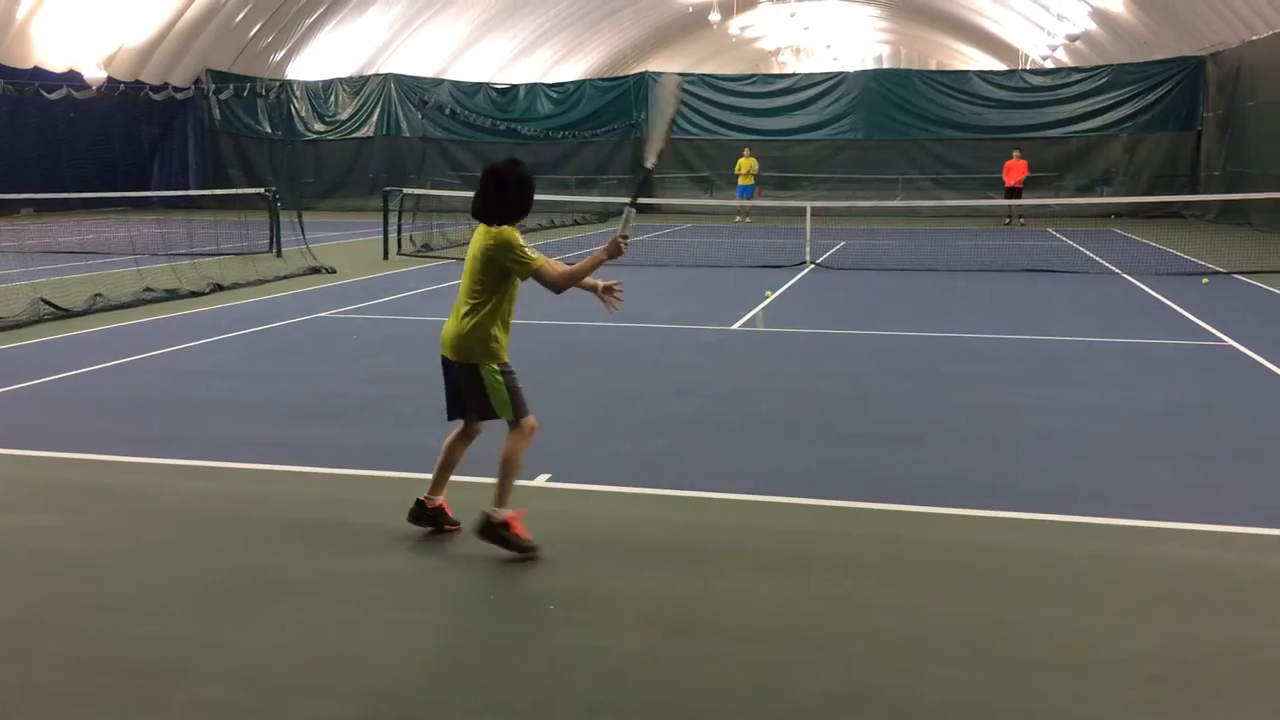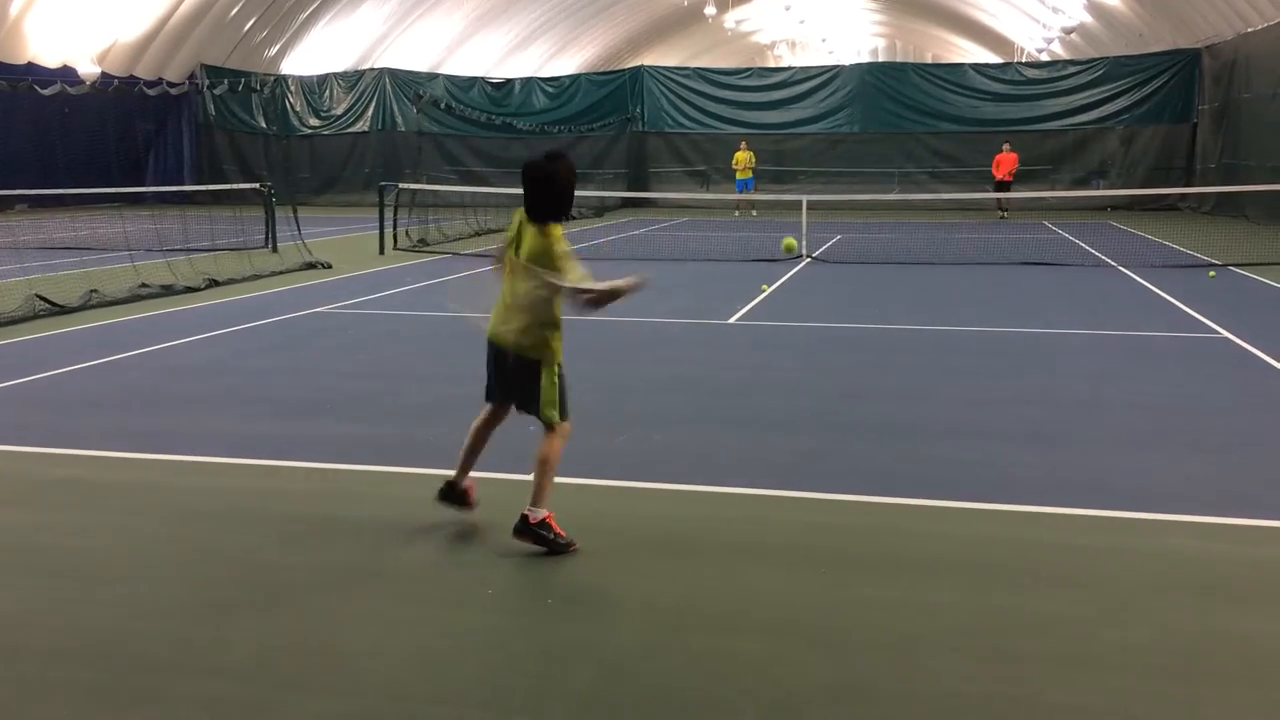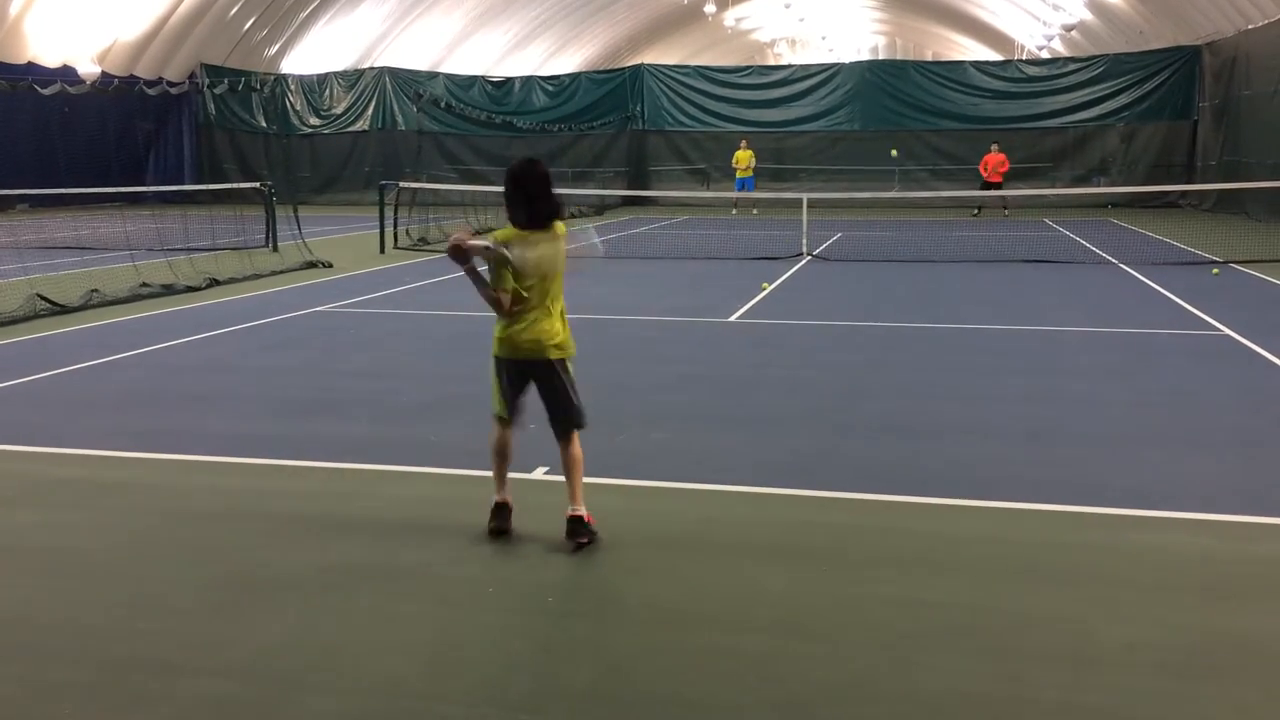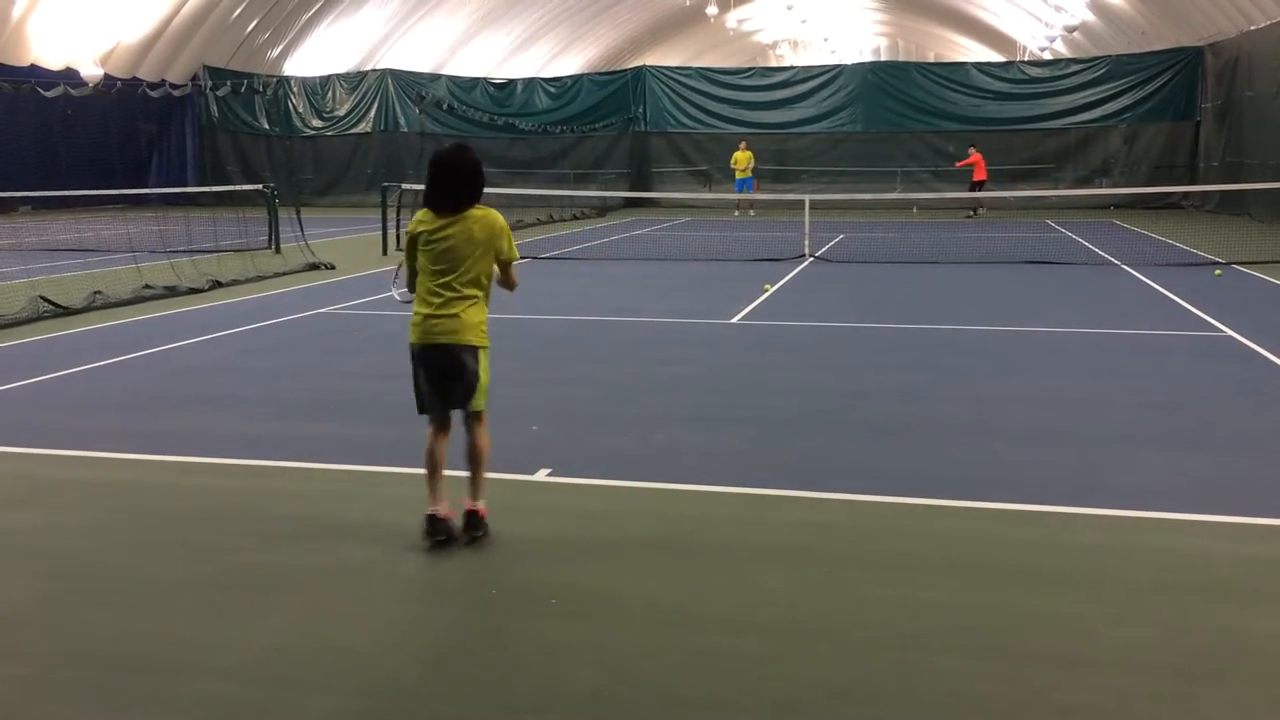
dt=0.5s
person 1, frame 1
left shoulder: (494, 233)
right shoulder: (503, 237)
left elbow: (544, 265)
right elbow: (555, 282)
left wrist: (594, 286)
right wrist: (603, 257)
left hip: (460, 343)
right hip: (478, 347)
left knee: (470, 425)
right knee: (523, 425)
left ankle: (430, 503)
right ankle: (499, 517)
person 1, frame 2
left shoulder: (521, 221)
right shoulder: (550, 242)
left elbow: (503, 262)
right elbow: (579, 294)
right wrist: (602, 294)
left hip: (503, 332)
right hip: (532, 342)
left knee: (495, 409)
right knee: (555, 428)
left ankle: (458, 483)
right ankle: (535, 518)
person 1, frame 3
left shoulder: (504, 241)
right shoulder: (558, 233)
left elbow: (503, 306)
left wrist: (470, 268)
right wrist: (475, 245)
left hip: (511, 347)
right hip: (551, 347)
left knee: (504, 423)
right knee: (568, 433)
left ankle: (502, 504)
right ankle: (578, 515)
person 1, frame 4
left shoulder: (420, 224)
right shoulder: (491, 222)
left elbow: (412, 283)
right elbow: (510, 283)
left hip: (425, 335)
right hip: (466, 335)
left knee: (439, 425)
right knee: (475, 420)
left ankle: (436, 513)
right ankle: (475, 509)
